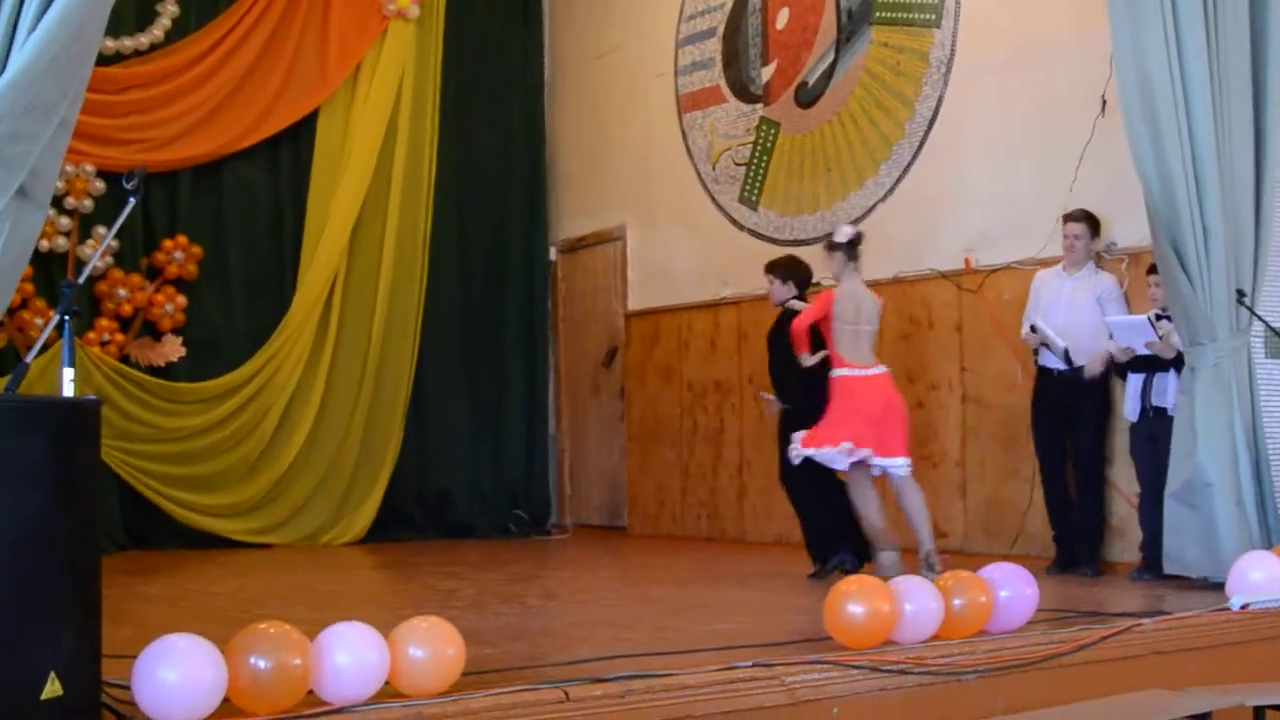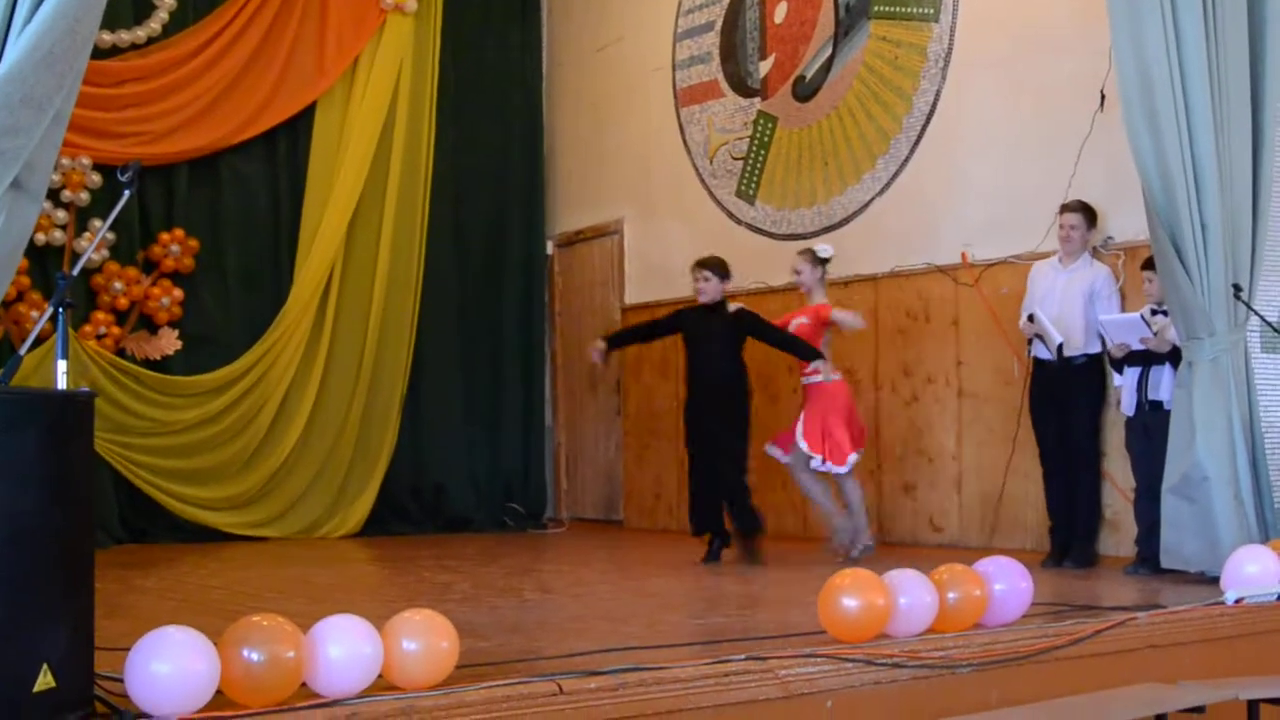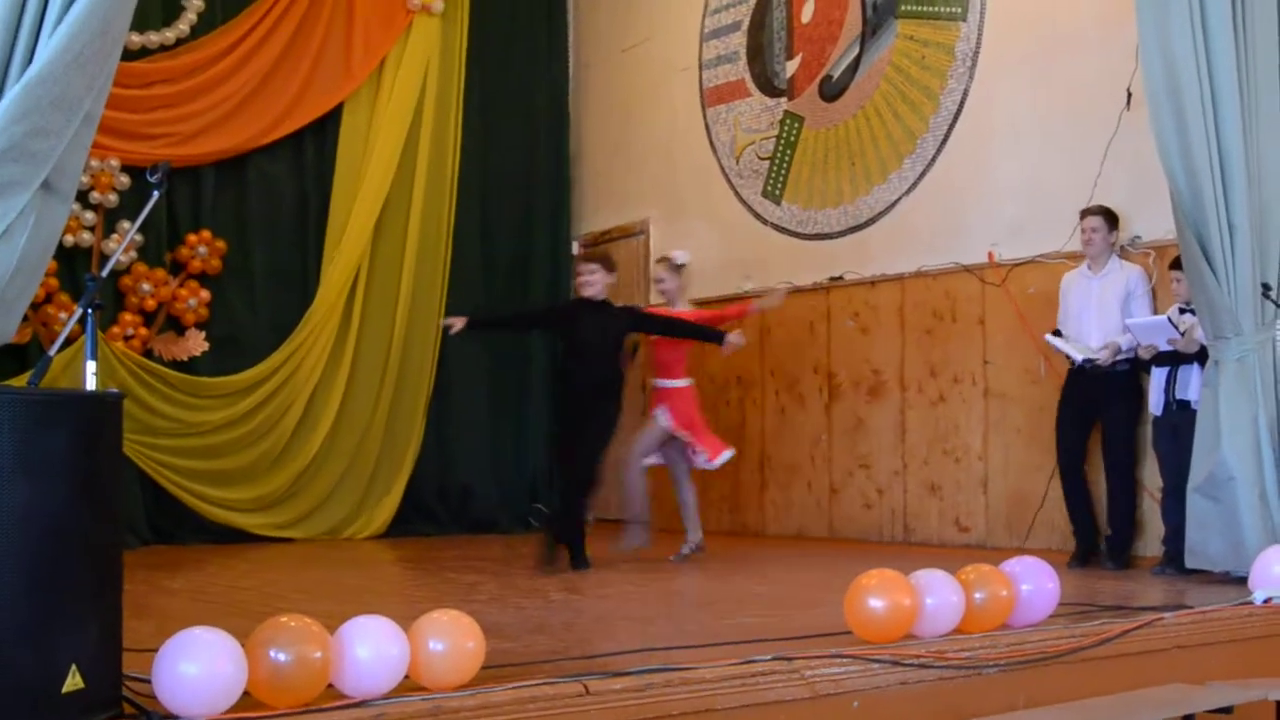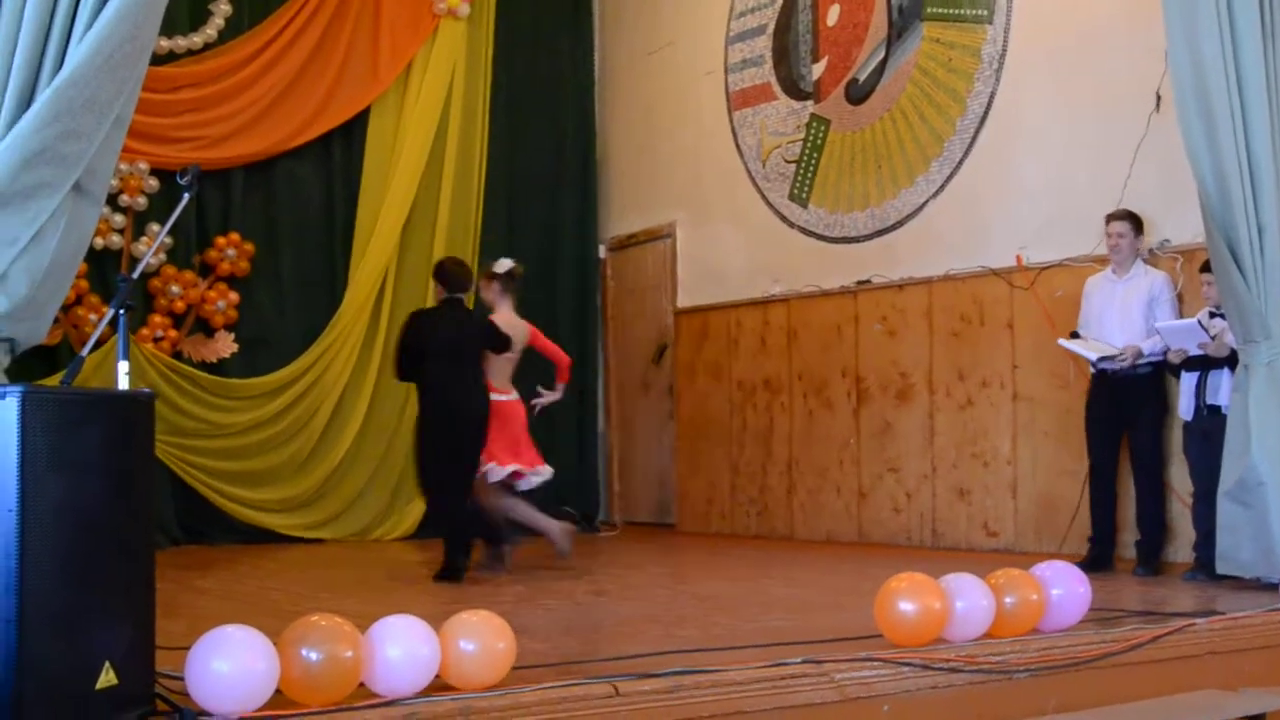
dt=0.7s
person 1, frame 1
left shoulder: (1105, 283)
right shoulder: (1042, 279)
right elbow: (1028, 321)
left wrist: (1105, 354)
right wrist: (1029, 336)
left hip: (1086, 382)
right hip: (1048, 380)
left knee: (1088, 465)
right knee: (1051, 465)
left ankle: (1088, 552)
right ankle: (1066, 548)
person 1, frame 2
left shoulder: (1100, 274)
right shoulder: (1039, 270)
right elbow: (1027, 312)
right wrist: (1025, 326)
left hip: (1082, 370)
right hip: (1044, 371)
left knee: (1082, 456)
right knee: (1051, 457)
left ankle: (1083, 544)
right ankle: (1060, 541)
person 1, frame 3
left shoulder: (1132, 275)
right shoulder: (1070, 280)
left wrist: (1119, 345)
right wrist: (1060, 342)
left hip: (1119, 377)
right hip: (1079, 377)
left knee: (1118, 461)
right knee: (1068, 456)
left ankle: (1119, 546)
right ankle: (1085, 541)
person 1, frame 4
left shoulder: (1157, 281)
right shoulder: (1093, 284)
right elbow: (1083, 331)
left wrist: (1141, 349)
left hip: (1143, 381)
right hip: (1104, 382)
left knee: (1146, 466)
right knee: (1100, 466)
left ankle: (1149, 553)
right ankle: (1100, 550)
person 2, frame 1
left shoulder: (792, 317)
left elbow: (800, 362)
left wrist: (784, 398)
left hip: (801, 409)
right hip: (817, 404)
left knee: (799, 480)
right knee: (822, 479)
left ankle: (831, 551)
right ankle: (855, 549)
person 2, frame 2
left shoulder: (738, 317)
right shoulder: (687, 317)
left elbow: (776, 335)
right elbow: (649, 329)
left wrist: (814, 356)
right wrist: (609, 342)
left hip: (732, 403)
right hip: (699, 404)
left knee: (730, 469)
right knee: (703, 471)
left ankle: (749, 532)
right ankle: (716, 537)
person 2, frame 3
left shoulder: (624, 316)
right shoulder: (566, 312)
left elbow: (669, 325)
right elbow: (520, 321)
left wrist: (720, 337)
right wrist: (470, 322)
left hip: (604, 404)
right hip: (569, 402)
left knee: (582, 468)
right knee: (570, 472)
left ankle: (560, 536)
right ankle: (575, 547)
person 2, frame 4
left shoulder: (420, 320)
right shoulder: (479, 323)
left elbow: (405, 368)
right elbow: (505, 345)
left hip: (437, 412)
right hip: (475, 411)
left knee: (436, 486)
right knee: (456, 484)
left ankle: (494, 535)
right ankle: (455, 562)
person 3, frame 1
right shoulder: (1144, 321)
right elbow: (1129, 372)
left wrist: (1173, 354)
right wrist: (1119, 360)
left hip: (1174, 417)
right hip: (1142, 417)
right knee: (1149, 490)
right ankle: (1152, 560)
person 3, frame 2
right shoulder: (1142, 316)
right elbow: (1125, 367)
left wrist: (1168, 349)
right wrist: (1115, 355)
left hip: (1170, 412)
right hip: (1138, 412)
right knee: (1145, 485)
right ankle: (1147, 554)
person 3, frame 3
right shoulder: (1171, 315)
left wrist: (1197, 349)
right wrist: (1144, 356)
left hip: (1196, 411)
right hip: (1165, 411)
right knee: (1172, 484)
right ankle: (1174, 554)
person 3, frame 4
right shoulder: (1201, 319)
left wrist: (1228, 354)
right wrist: (1173, 361)
left hip: (1227, 415)
right hip: (1196, 416)
right knee: (1202, 489)
right ankle: (1205, 559)
person 4, frame 1
left shoulder: (830, 298)
right shoulder: (875, 301)
left elbow: (800, 325)
left wrist: (805, 356)
right wrist: (817, 315)
left hip: (848, 390)
right hip: (881, 386)
left knee: (856, 475)
right knee: (899, 473)
left ankle: (884, 541)
right ankle: (929, 555)
person 4, frame 2
left shoulder: (821, 309)
right shoulder: (802, 311)
left elbow: (831, 315)
left wrist: (840, 315)
left hip: (824, 391)
right hip: (825, 392)
left knee: (798, 467)
right knee: (840, 467)
left ankle: (841, 523)
right ankle: (862, 536)
person 4, frame 3
left shoulder: (693, 317)
right shoulder: (654, 314)
left elbow: (722, 316)
left wrist: (759, 304)
left hip: (677, 398)
right hip: (660, 397)
left knee: (632, 459)
right knee: (679, 471)
left ankle: (637, 524)
right ankle: (694, 536)
person 4, frame 4
left shoulder: (489, 325)
right shoulder: (525, 328)
right elbow: (563, 360)
right wrist: (556, 389)
left hip: (495, 409)
right hip: (511, 407)
left knee: (488, 492)
right knee: (490, 488)
left ankle: (553, 527)
